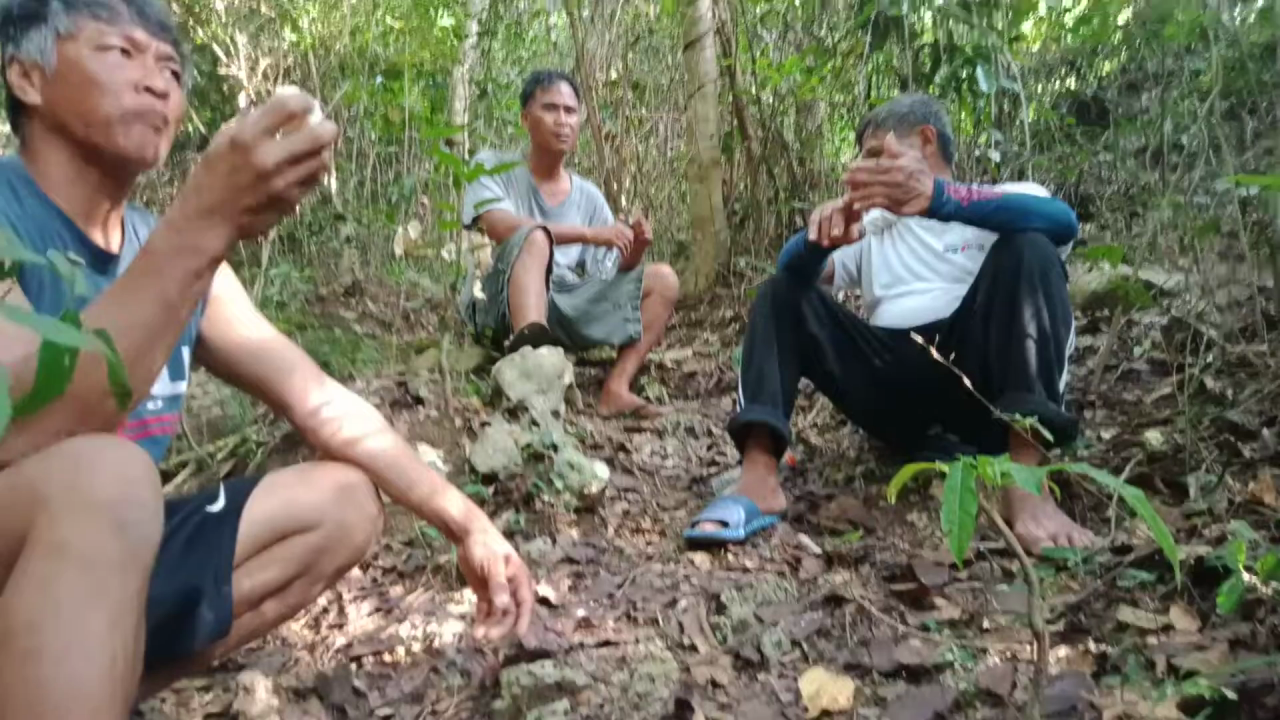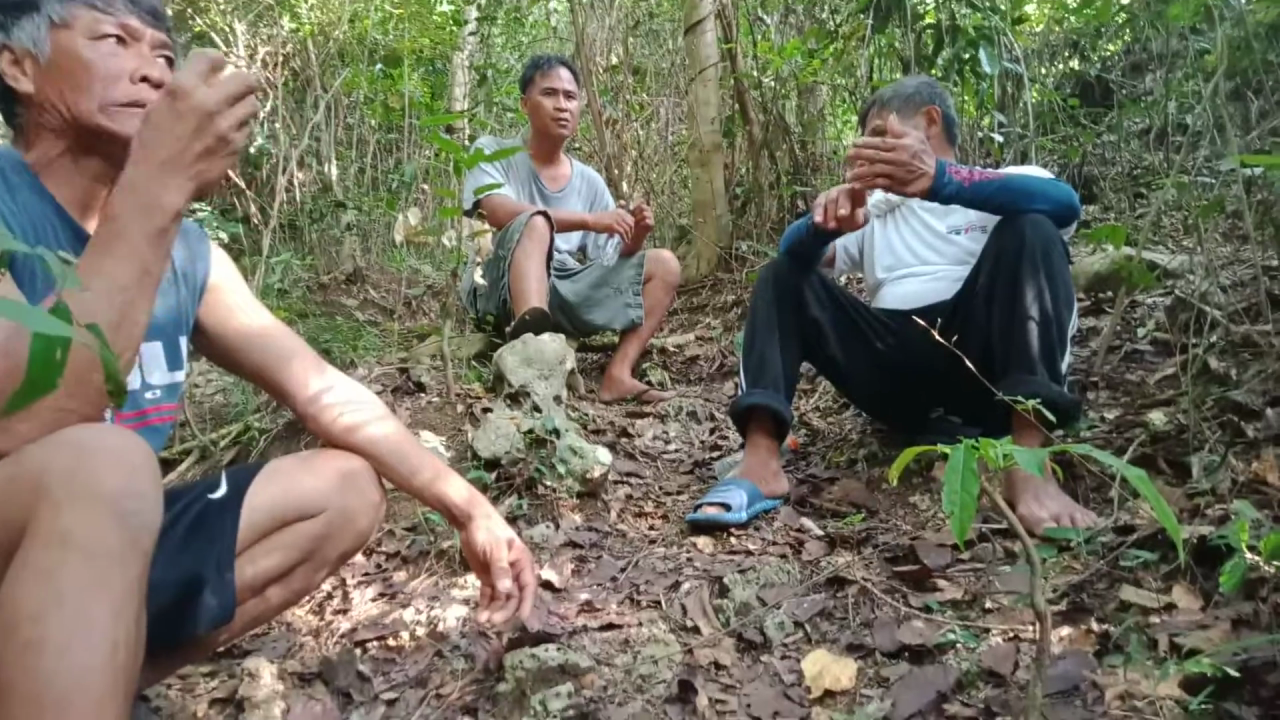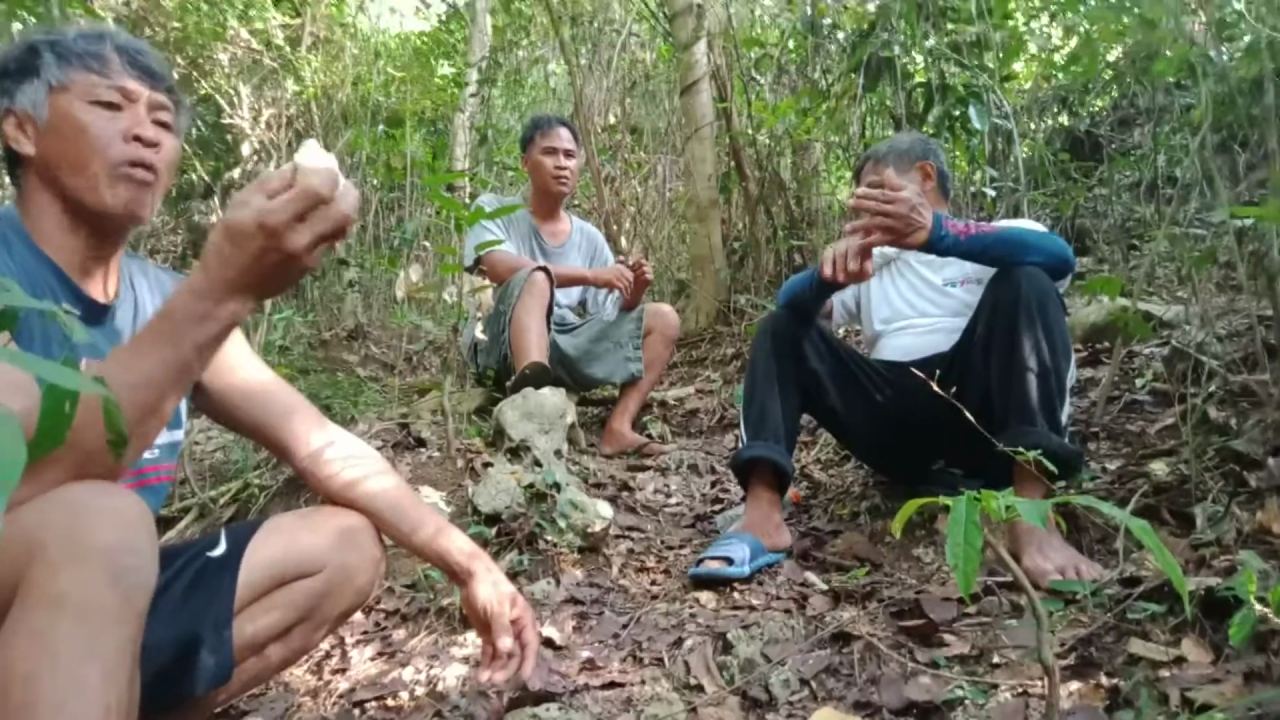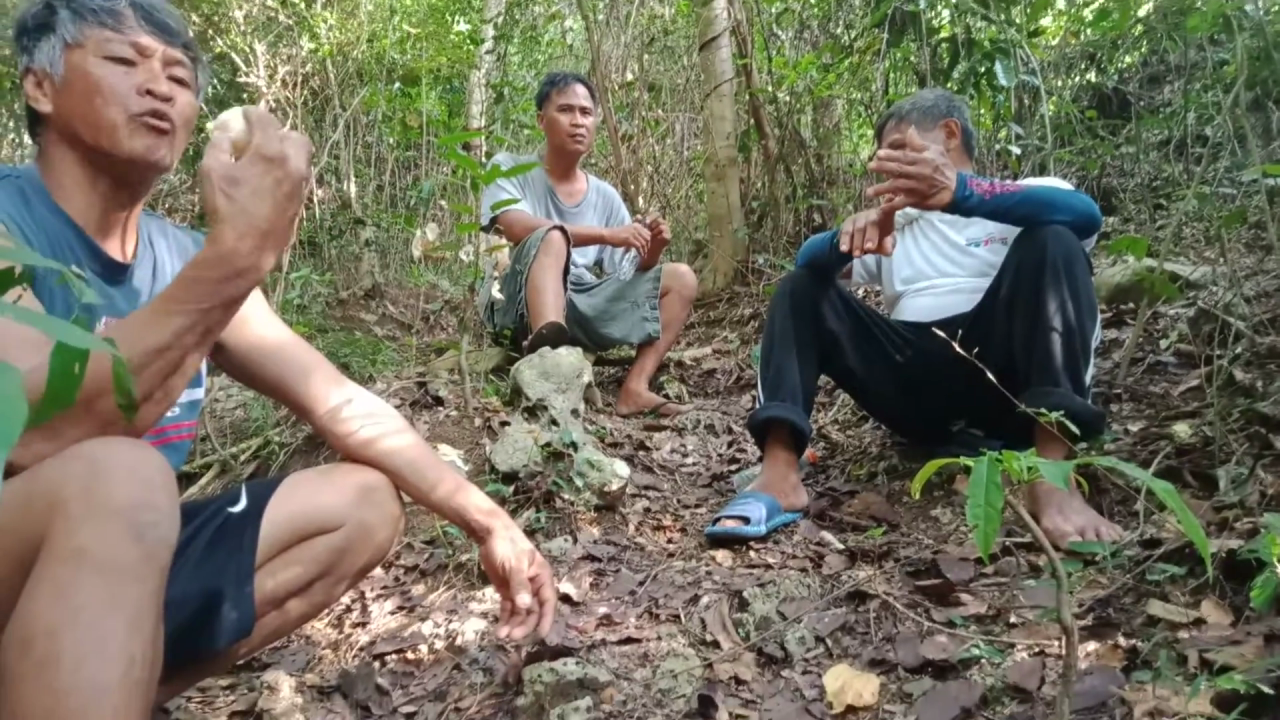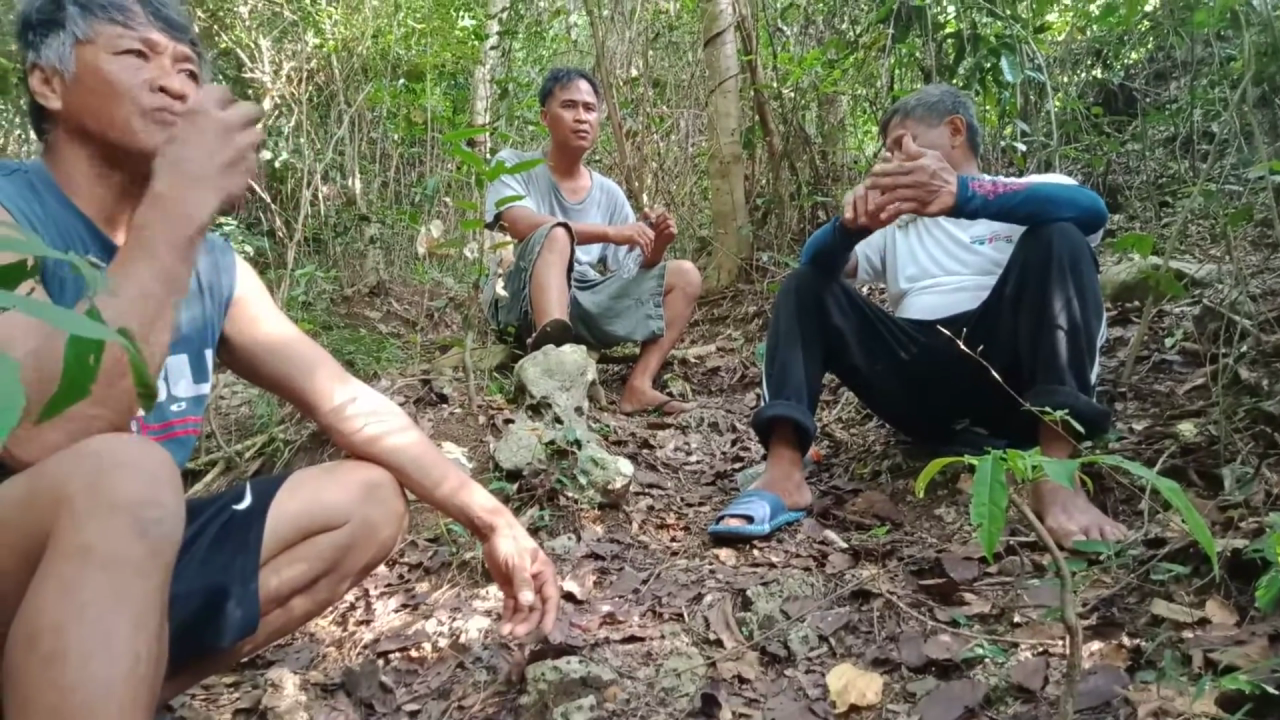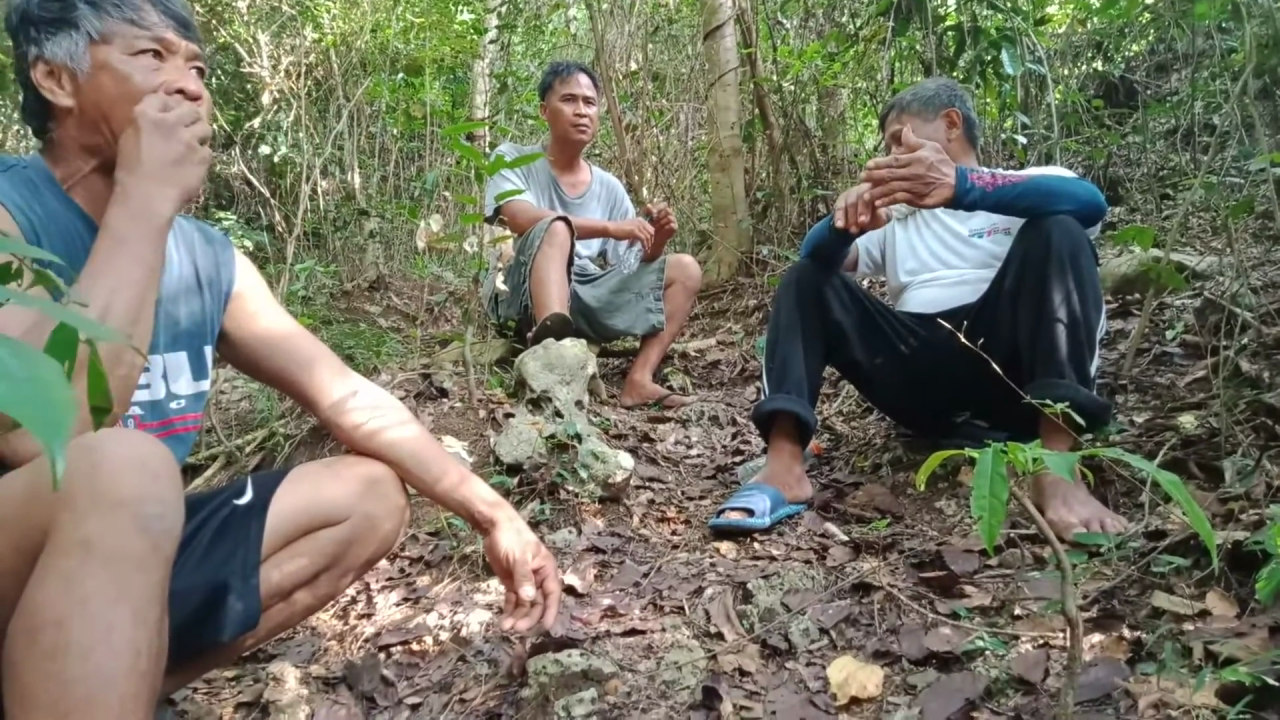
dt=0.5s
person 1, frame 1
left shoulder: (174, 253)
left elbow: (320, 400)
left wrist: (463, 521)
right wrist: (205, 224)
left hip: (103, 556)
left knee: (343, 500)
right knee: (104, 473)
person 1, frame 2
left shoulder: (183, 253)
left elbow: (320, 389)
left wrist: (464, 504)
right wrist: (158, 186)
left hip: (100, 548)
left knee: (344, 488)
right knee: (101, 465)
person 1, frame 3
left shoulder: (164, 298)
left elbow: (320, 444)
left wrist: (465, 561)
right wrist: (224, 292)
left hip: (105, 600)
left knee: (345, 544)
right knee: (96, 522)
person 1, frame 4
left shoulder: (186, 257)
left elbow: (341, 402)
left wrist: (484, 519)
right wrist: (238, 255)
left hip: (121, 565)
left knee: (364, 502)
right knee: (119, 475)
person 1, frame 5
left shoulder: (210, 267)
left elbow: (346, 401)
left wrist: (488, 517)
right wrist: (181, 205)
left hip: (124, 562)
left knee: (367, 500)
right knee: (122, 473)
person 1, frame 6
left shoulder: (207, 259)
left elbow: (346, 395)
left wrist: (489, 512)
right wrist: (145, 200)
left hip: (124, 557)
left knee: (369, 494)
right knee: (123, 466)
person 2, frame 1
left shoulder: (1004, 203)
right shoulder: (875, 229)
left elbow: (1061, 221)
right elbow: (792, 268)
left wrist: (936, 197)
right wrist: (822, 236)
left hip: (980, 377)
right hip: (896, 389)
left knee: (1026, 248)
right knee: (781, 292)
left ankle: (1026, 484)
right ankle: (758, 479)
person 2, frame 2
left shoulder: (1003, 190)
right shoulder: (876, 212)
left elbow: (1064, 203)
right elbow: (792, 250)
left wrist: (939, 179)
right wrist: (827, 221)
left hip: (981, 357)
right hip: (898, 374)
left knee: (1028, 230)
right knee: (782, 276)
left ankle: (1028, 466)
right ankle: (760, 462)
person 2, frame 3
left shoulder: (999, 242)
right shoulder: (874, 265)
left elbow: (1058, 256)
right elbow: (790, 302)
left wrist: (934, 232)
right wrist: (829, 275)
left hip: (978, 410)
right hip: (898, 426)
left knee: (1023, 282)
right knee: (781, 328)
left ankle: (1030, 516)
right ankle: (762, 514)
person 2, frame 4
left shoulder: (1022, 199)
right shoulder: (896, 225)
left elbow: (1085, 214)
right elbow: (808, 260)
left wrist: (959, 192)
right wrist: (850, 235)
left hip: (1002, 371)
right hip: (917, 387)
left knee: (1049, 240)
right knee: (800, 288)
left ankle: (1052, 478)
right ankle: (779, 474)
person 2, frame 5
left shoulder: (1030, 193)
right shoulder: (899, 221)
left elbow: (1090, 209)
right elbow: (815, 260)
left wrist: (961, 194)
right wrist: (853, 224)
left hip: (1007, 369)
right hip: (922, 383)
left knee: (1056, 239)
right knee: (804, 286)
left ankle: (1056, 475)
right ankle: (783, 473)
person 2, frame 6
left shoulder: (1029, 188)
right shoulder: (896, 216)
left elbow: (1089, 202)
right elbow: (816, 255)
left wrist: (960, 186)
right wrist: (846, 220)
left hip: (1009, 363)
right hip: (922, 382)
left knee: (1055, 232)
right knee: (806, 279)
left ankle: (1057, 468)
right ankle: (784, 465)
person 3, frame 1
left shoulder: (589, 197)
right shoulder: (493, 167)
left elbow: (614, 278)
right elbow: (499, 227)
left wrist: (633, 254)
right wrist: (588, 234)
left hip: (564, 307)
right hip: (501, 304)
left knee: (663, 280)
right knee: (535, 236)
left ankle: (615, 389)
right ankle: (528, 350)
person 3, frame 2
left shoulder: (590, 182)
right shoulder: (493, 152)
left elbow: (613, 264)
right elbow: (499, 212)
left wrist: (633, 240)
right wrist: (590, 221)
left hip: (565, 293)
right hip: (500, 290)
left knee: (664, 265)
right knee: (536, 221)
left ankle: (617, 375)
right ankle: (530, 336)
person 3, frame 3
left shoulder: (590, 238)
right shoulder: (494, 210)
left elbow: (613, 319)
right elbow: (500, 268)
left wrist: (633, 293)
right wrist: (589, 275)
left hip: (566, 347)
right hip: (502, 345)
left knee: (663, 318)
right knee: (536, 277)
left ankle: (618, 428)
right ankle: (530, 390)
person 3, frame 4
left shoulder: (606, 196)
right shoulder: (509, 168)
left elbow: (629, 276)
right elbow: (516, 227)
left wrist: (650, 252)
right wrist: (606, 234)
left hip: (583, 307)
right hip: (517, 304)
left knee: (681, 278)
right knee: (552, 235)
left ankle: (634, 388)
right ankle: (546, 351)
person 3, frame 5
left shoulder: (609, 193)
right shoulder: (513, 164)
left elbow: (634, 275)
right elbow: (520, 225)
left wrist: (655, 248)
right wrist: (610, 233)
left hip: (587, 304)
right hip: (522, 302)
left knee: (685, 276)
right knee: (557, 234)
left ankle: (638, 386)
right ankle: (550, 348)
person 3, frame 6
left shoulder: (609, 188)
right shoulder: (512, 159)
left elbow: (634, 268)
right elbow: (520, 219)
left wrist: (654, 242)
right wrist: (610, 228)
left hip: (587, 298)
right hip: (521, 296)
left knee: (685, 270)
right knee: (556, 228)
left ankle: (639, 380)
right ankle: (551, 342)
